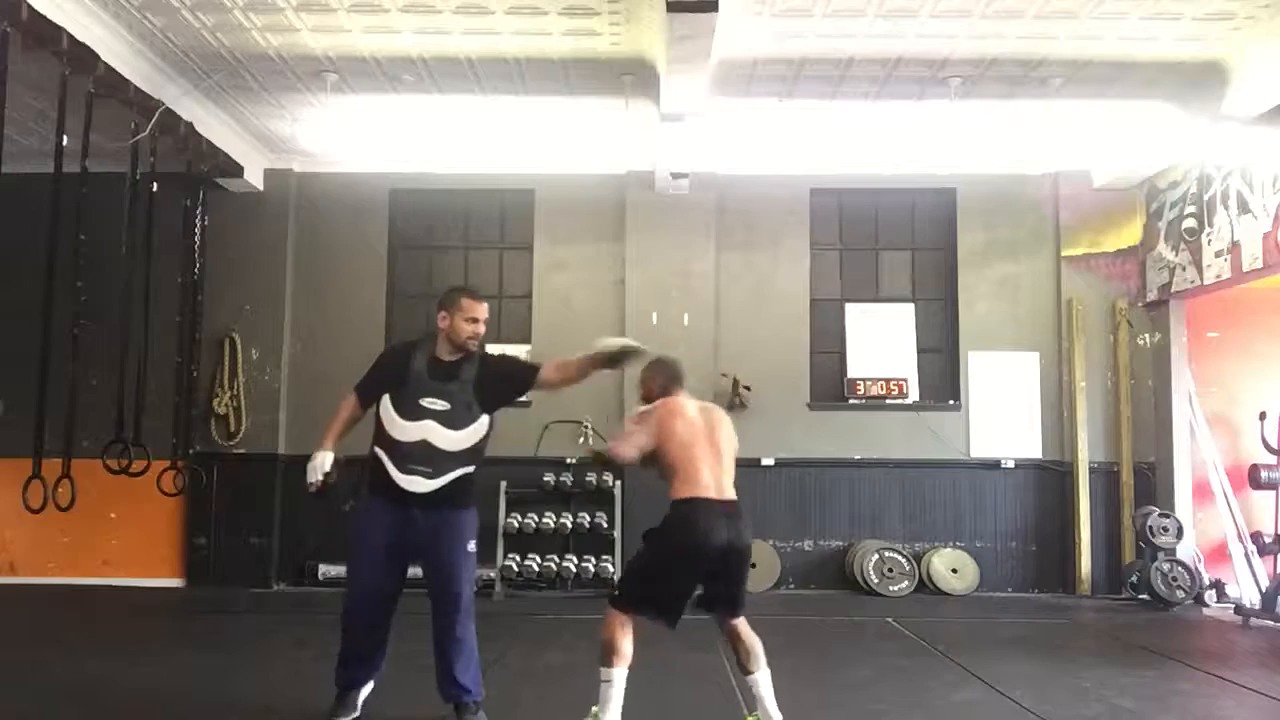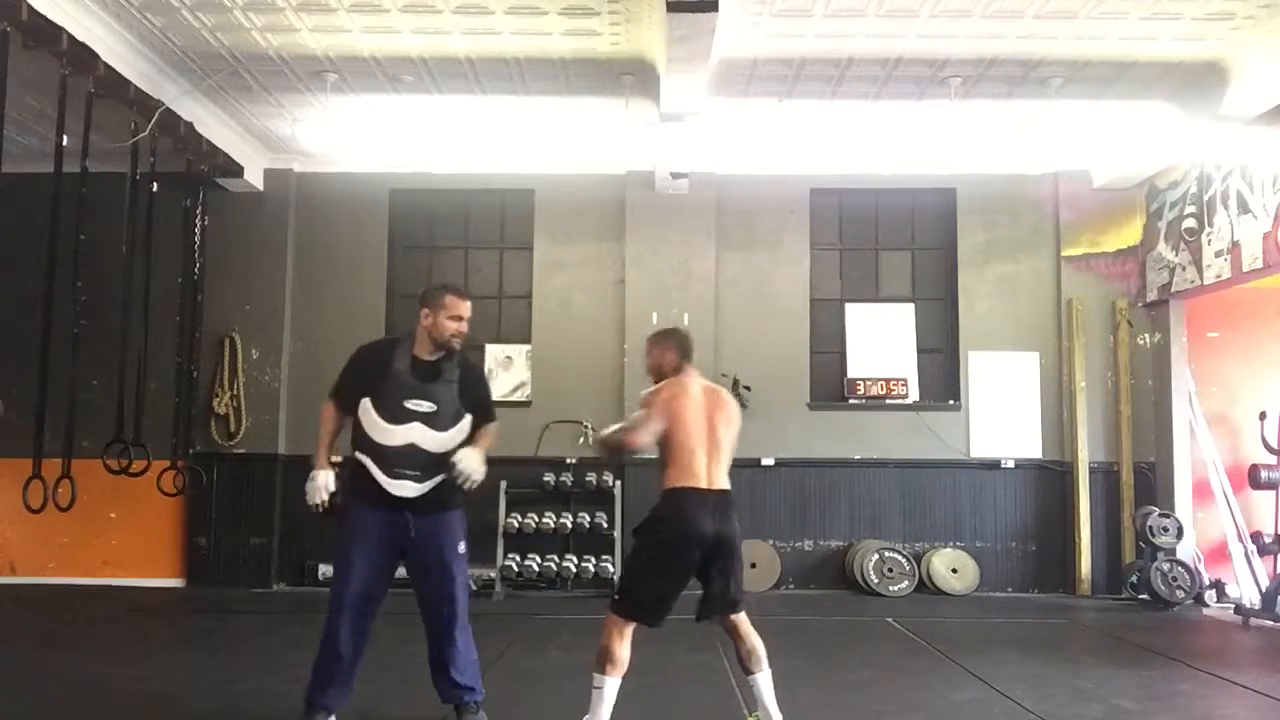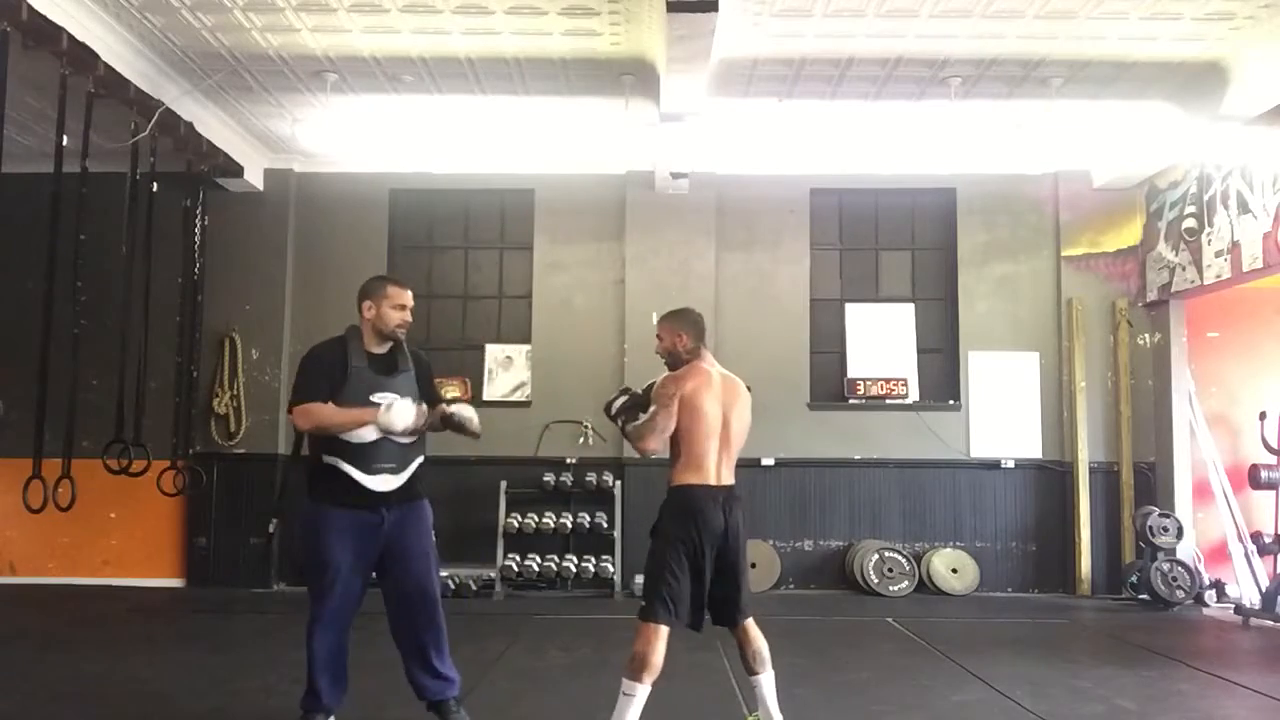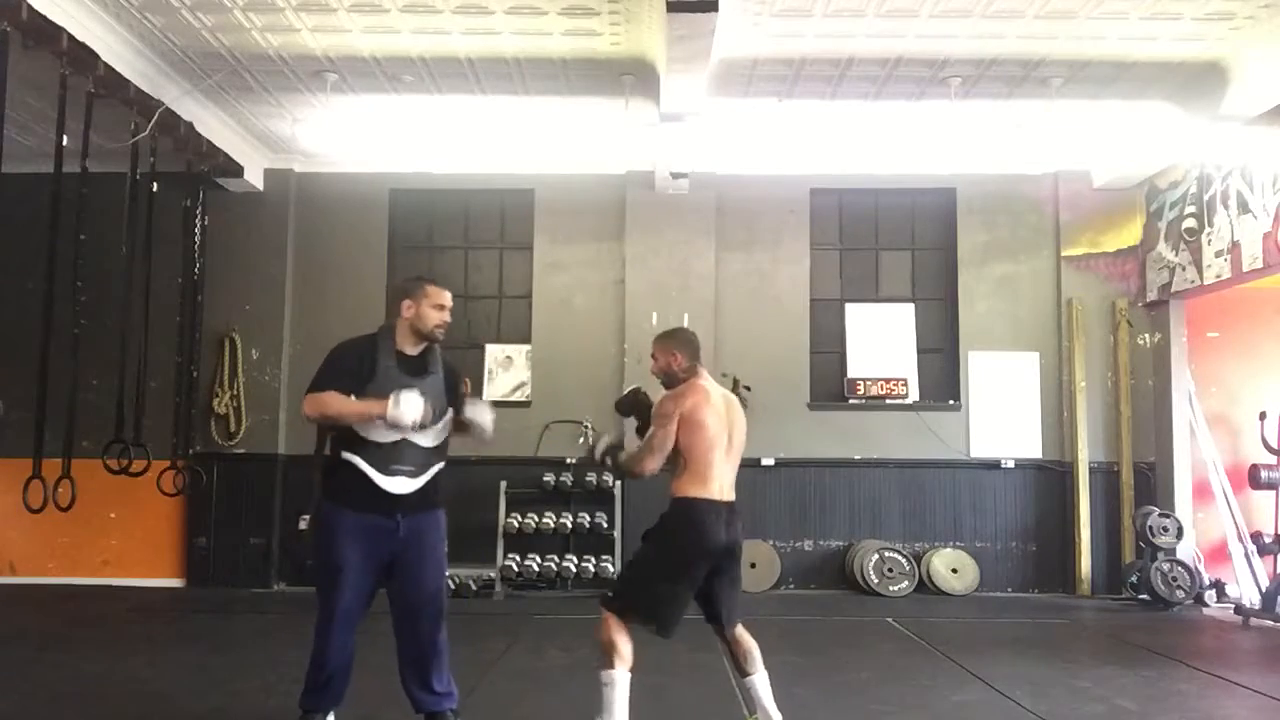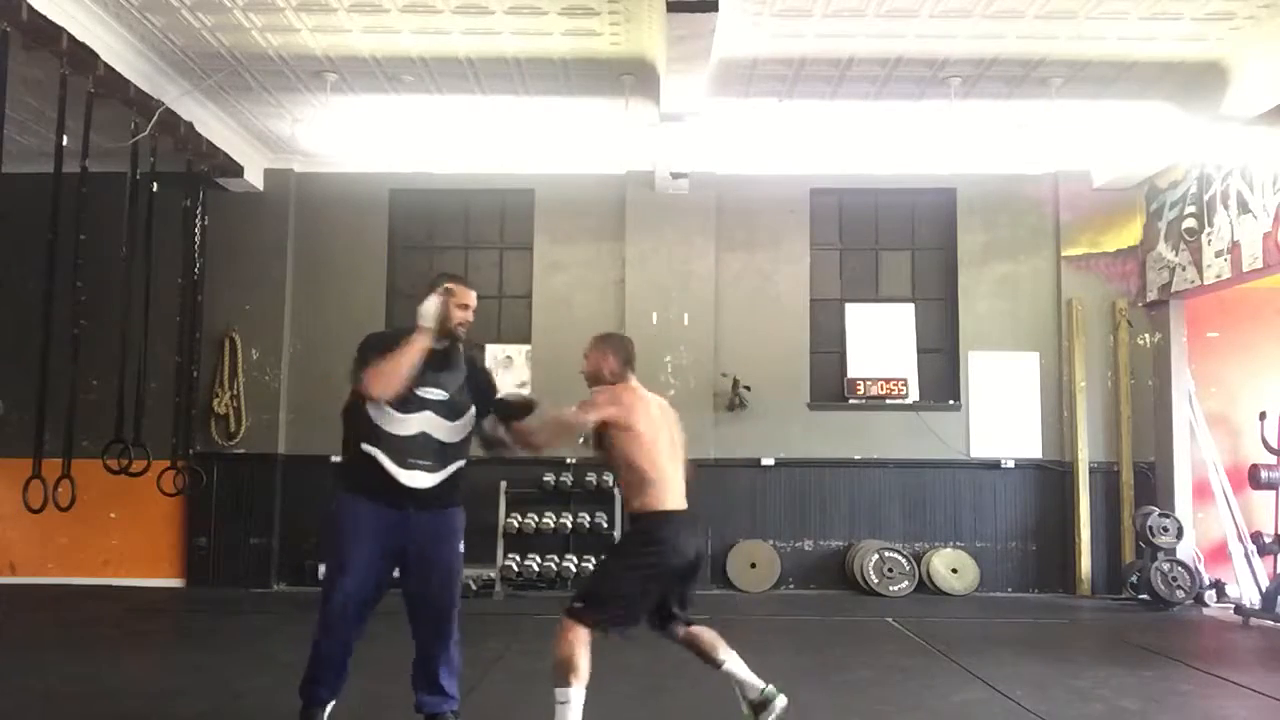
dt=0.4s
person 1, frame 1
left shoulder: (491, 370)
right shoulder: (399, 359)
left elbow: (551, 374)
right elbow: (358, 398)
left wrist: (602, 357)
right wrist: (326, 448)
left hip: (449, 508)
right hip: (384, 503)
left knee: (453, 604)
right knee: (365, 597)
right ankle: (353, 684)
person 1, frame 2
left shoulder: (468, 375)
right shoulder: (375, 358)
left elbow: (486, 425)
right elbow: (335, 407)
left wrist: (476, 453)
right wrist: (321, 466)
left hip: (437, 513)
right hip: (371, 508)
left knee: (450, 608)
right knee: (350, 605)
person 1, frame 3
left shoulder: (415, 363)
right shoulder: (327, 357)
left elbow: (430, 416)
right elbow: (304, 416)
left wrist: (451, 415)
right wrist: (377, 414)
left hip: (406, 507)
right hip: (339, 508)
left knee: (421, 603)
right knee: (331, 610)
person 1, frame 4
left shoulder: (444, 370)
right shoulder: (356, 354)
left elbow: (450, 424)
right elbow: (314, 405)
left wrist: (474, 419)
right wrist: (386, 407)
left hip: (421, 514)
right hip: (354, 512)
left knee: (427, 611)
right knee: (340, 612)
person 1, frame 5
left shoulder: (472, 370)
right shoulder: (381, 345)
left elbow: (494, 430)
right elbow: (379, 390)
left wrist: (509, 417)
right wrist: (425, 332)
left hip: (437, 511)
right hip: (369, 504)
left knee: (439, 611)
right knee: (345, 606)
person 2, frame 1
left shoulder: (655, 413)
right shoulder: (718, 414)
left elbow: (618, 451)
left wrist: (638, 440)
left hip: (692, 521)
right hip: (733, 521)
left knee: (619, 614)
right knee: (733, 620)
person 2, frame 2
left shoulder: (662, 394)
right shoulder: (727, 400)
left elbow: (635, 439)
left wrist: (610, 438)
left hip: (681, 512)
right hip: (722, 511)
left knee: (621, 618)
right knee: (734, 616)
person 2, frame 3
left shoulder: (676, 382)
right shoulder: (739, 388)
left elbow: (649, 444)
left wrist: (625, 415)
left hip: (689, 506)
right hip: (728, 506)
left knee: (655, 621)
right knee: (740, 619)
person 2, frame 4
left shoulder: (675, 399)
right shoulder: (732, 403)
left elbow: (647, 464)
left wrist: (611, 455)
right wrist: (652, 420)
left hip: (690, 520)
right hip: (728, 522)
left knee: (614, 616)
right knee: (730, 625)
person 2, frame 5
left shoulder: (608, 400)
right shoulder: (660, 408)
left elbow: (541, 438)
left wrist: (511, 424)
left hip: (654, 536)
right hip: (683, 534)
left knee: (574, 626)
right knee: (675, 626)
